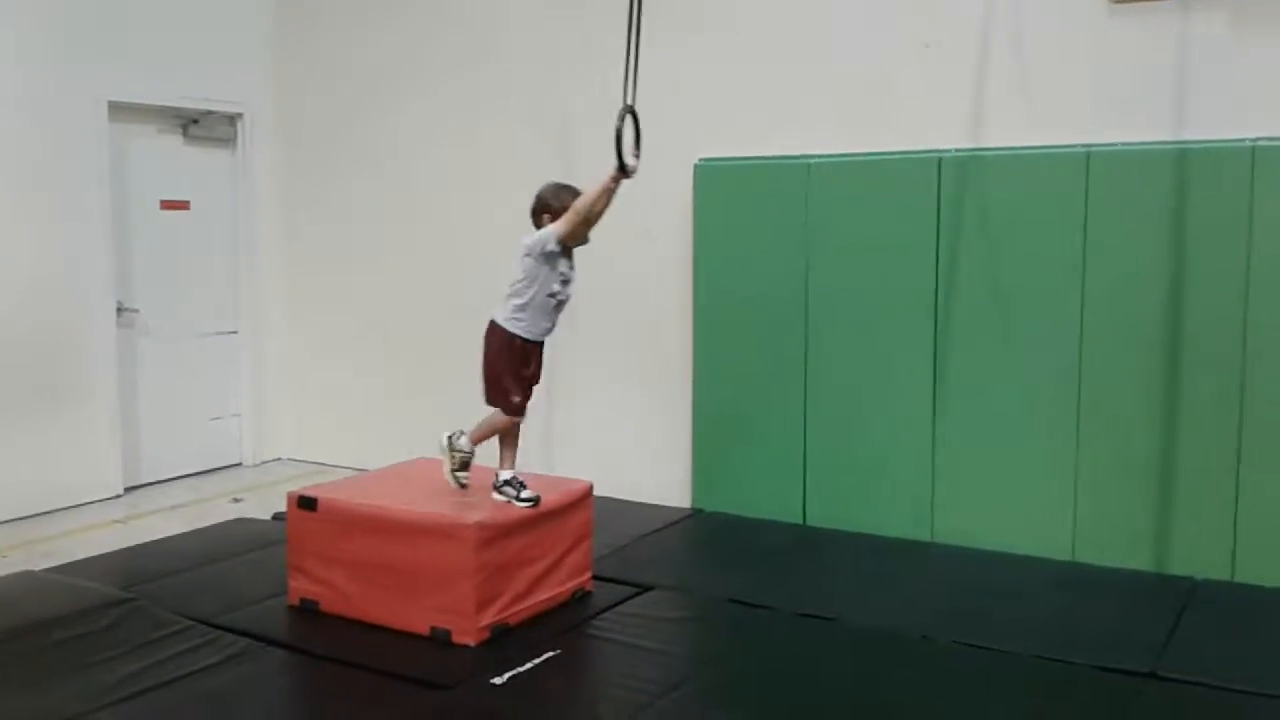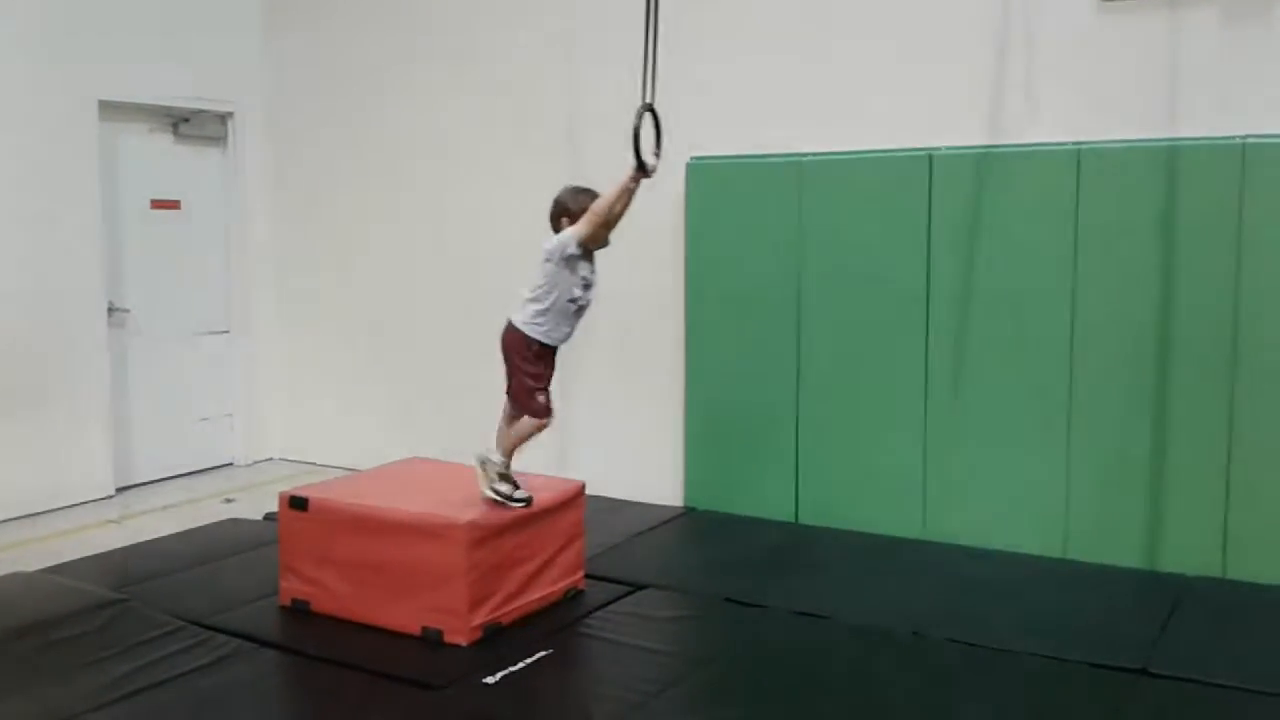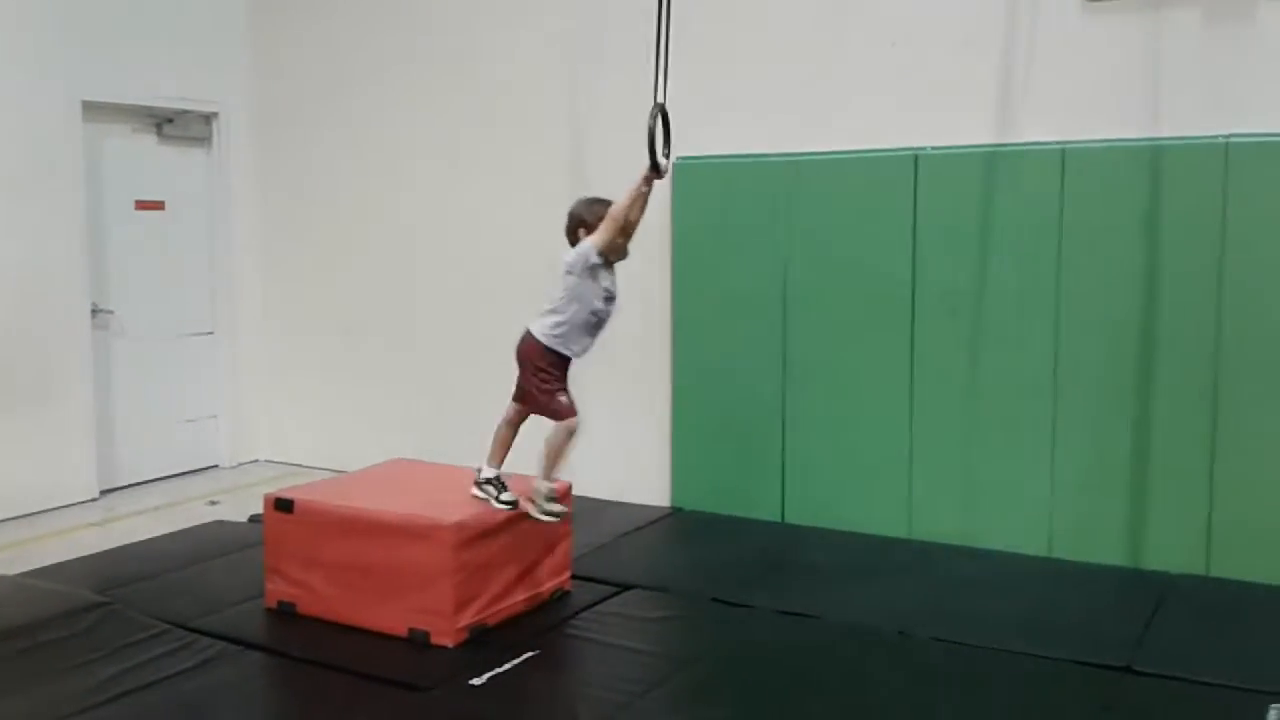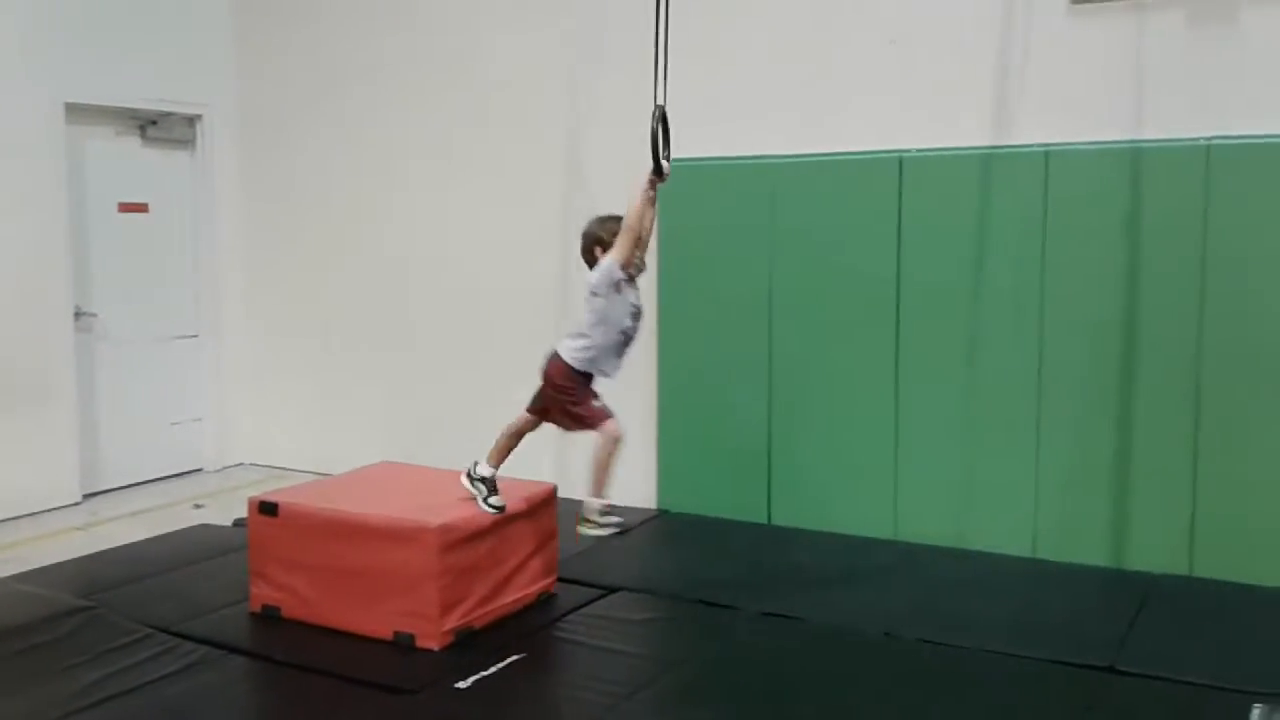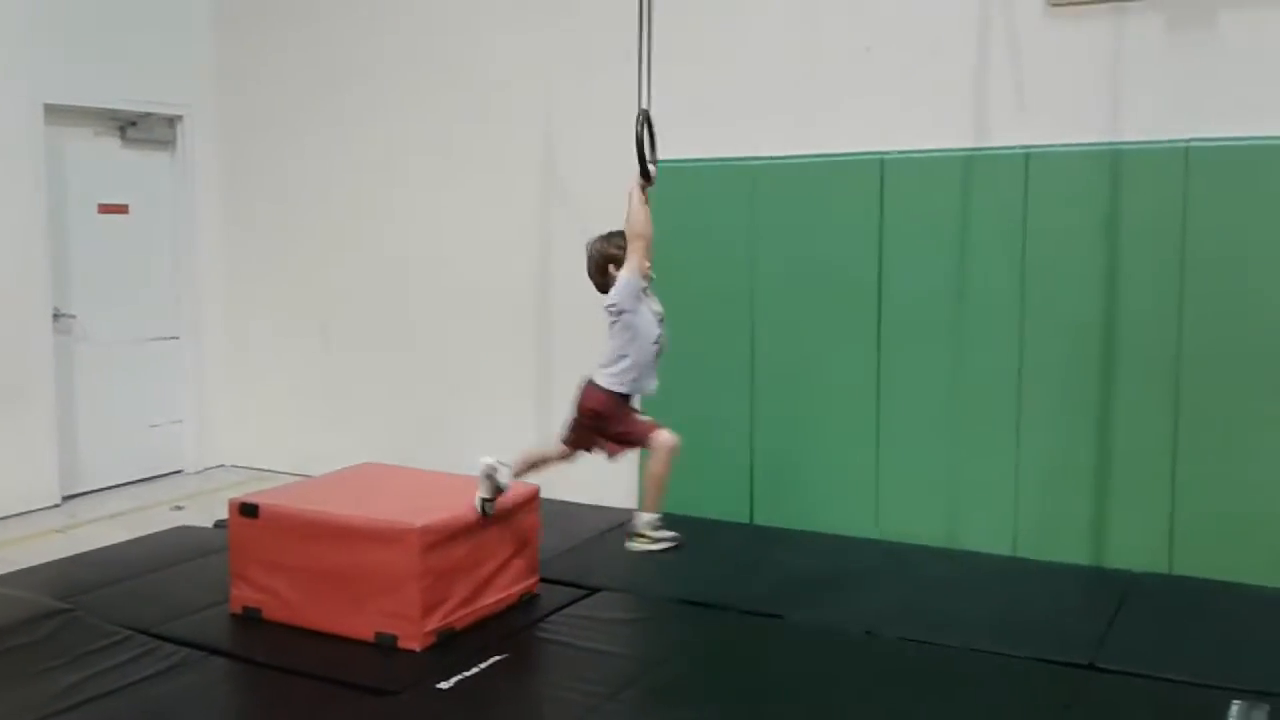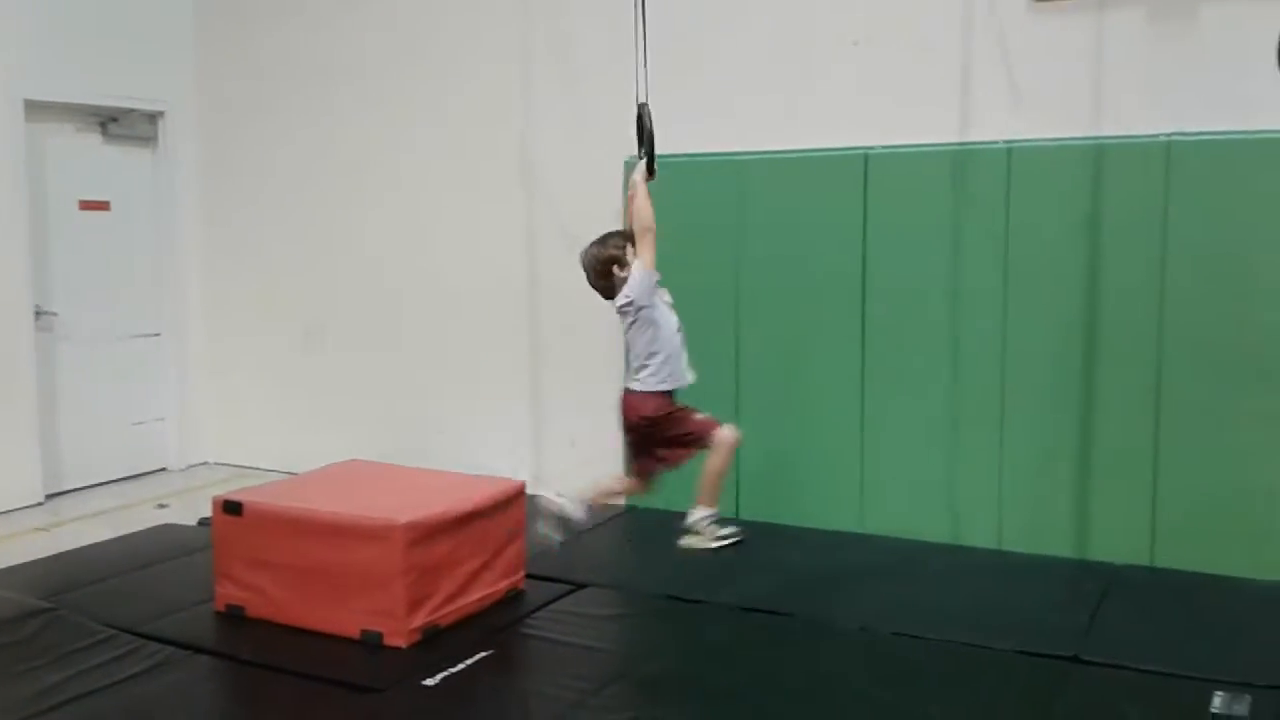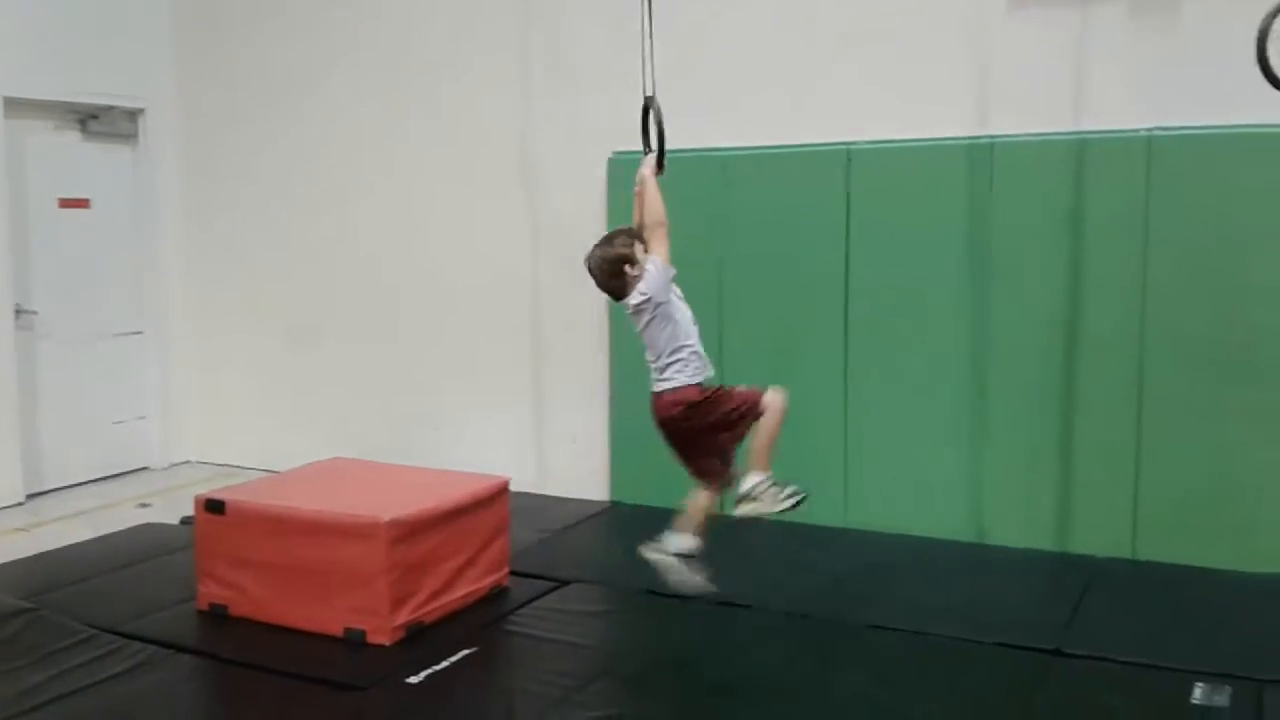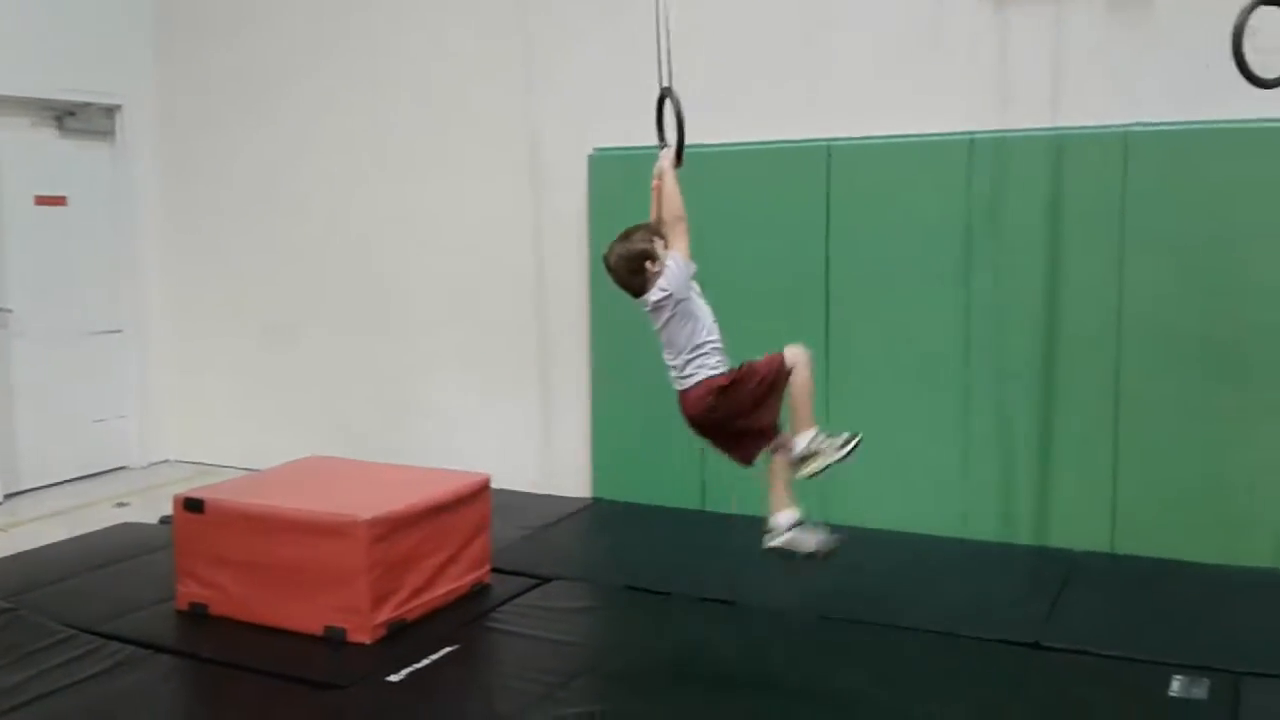
dt=0.1s
person 1, frame 1
left shoulder: (565, 250)
right shoulder: (538, 245)
left elbow: (591, 216)
right elbow: (576, 213)
left wrist: (614, 183)
right wrist: (608, 181)
left hip: (533, 341)
right hip: (507, 336)
left knee: (516, 411)
right knee: (510, 413)
left ankle: (506, 478)
right ankle: (460, 443)
person 1, frame 2
left shoulder: (586, 254)
right shoulder: (561, 249)
left elbow: (611, 217)
right elbow: (597, 213)
left wrist: (635, 185)
right wrist: (628, 181)
left hip: (543, 343)
right hip: (524, 339)
left knee: (522, 408)
right knee: (539, 416)
left ankle: (499, 477)
right ankle: (494, 464)
person 1, frame 3
left shoulder: (606, 266)
right shoulder: (581, 261)
left elbow: (627, 225)
right elbow: (613, 222)
left wrist: (647, 187)
right wrist: (640, 183)
left hip: (556, 354)
right hip: (541, 351)
left knee: (520, 410)
right knee: (568, 420)
left ankle: (487, 477)
right ankle: (541, 492)
person 1, frame 4
left shoulder: (626, 282)
right shoulder: (606, 280)
left elbow: (639, 235)
right elbow: (627, 233)
left wrist: (651, 193)
right wrist: (644, 191)
left hip: (576, 372)
right hip: (568, 372)
left knee: (530, 421)
right knee: (609, 430)
left ankle: (482, 474)
right ankle: (594, 510)
person 1, frame 5
left shoulder: (638, 295)
right shoulder: (625, 296)
left elbow: (639, 242)
right elbow: (639, 241)
left wrist: (642, 192)
right wrist: (636, 193)
left hip: (605, 395)
right hip: (606, 399)
left knee: (566, 449)
right knee: (664, 442)
left ankle: (498, 475)
right ankle: (646, 525)
person 1, frame 6
left shoulder: (639, 295)
right shoulder: (638, 294)
left elbow: (637, 236)
right elbow: (646, 234)
left wrist: (638, 187)
right wrist: (638, 184)
left hip: (645, 400)
right hip: (650, 404)
left knee: (638, 480)
right knee: (725, 438)
left ankle: (570, 506)
right ankle: (701, 521)
person 1, frame 7
left shoulder: (640, 298)
right shoulder: (650, 290)
left elbow: (644, 231)
right elbow: (658, 230)
left wrist: (642, 187)
right wrist: (648, 179)
left hip: (671, 400)
right hip: (685, 398)
left knee: (714, 483)
right knee: (774, 400)
left ankle: (675, 547)
right ankle: (756, 484)
person 1, frame 8
left shoulder: (653, 293)
right shoulder: (670, 287)
left elbow: (663, 231)
right elbow: (677, 225)
left wrist: (659, 182)
right wrist: (667, 172)
left hip: (699, 399)
right hip: (711, 391)
left knee: (779, 440)
right knee: (796, 356)
left ankle: (784, 526)
right ankle: (807, 445)
